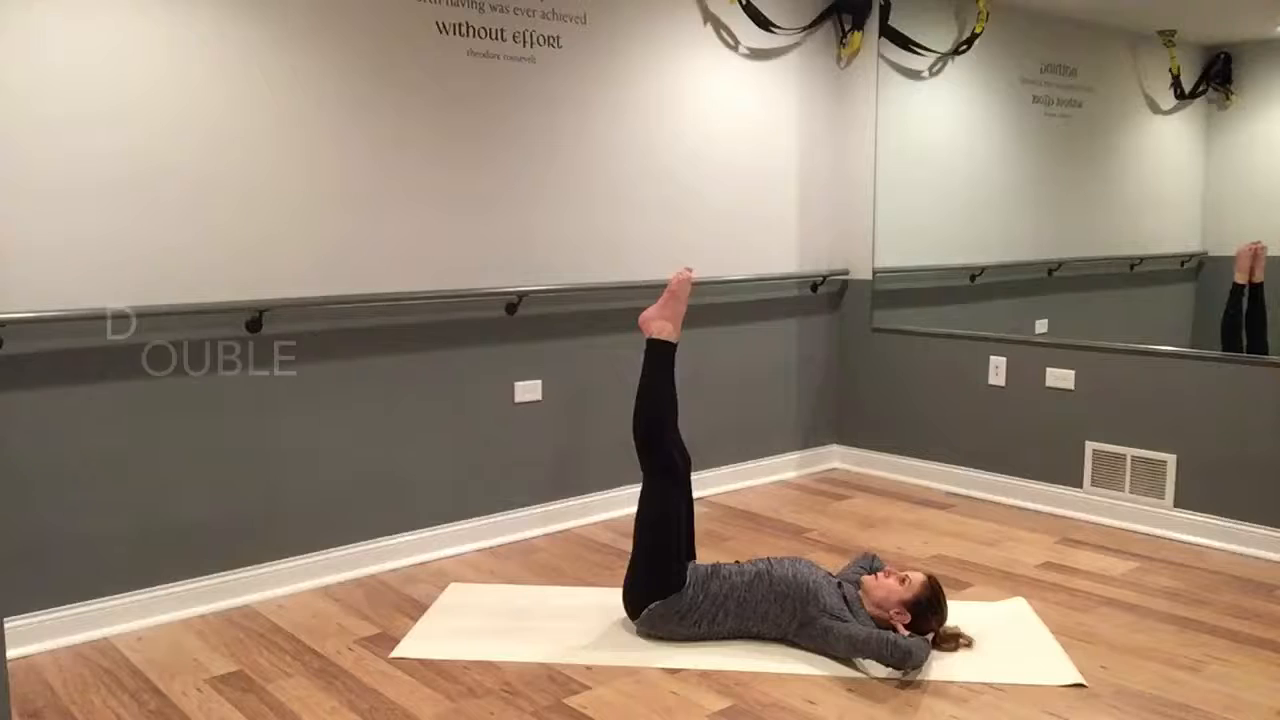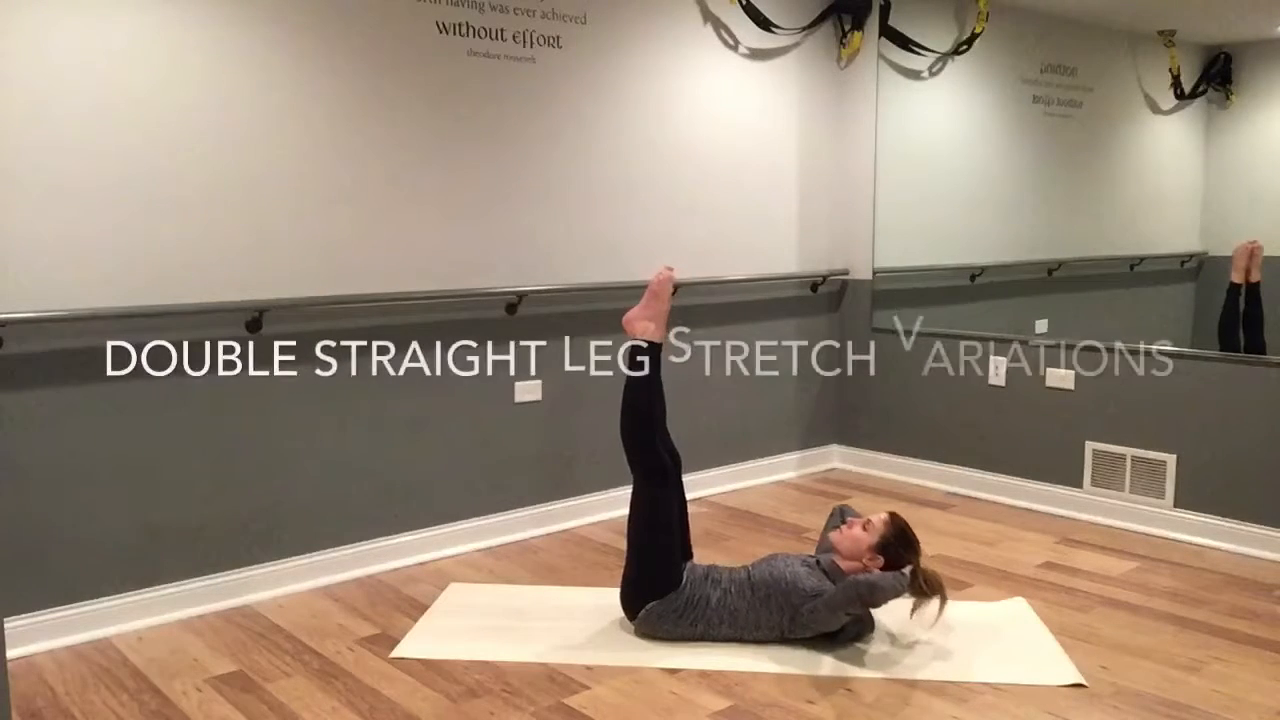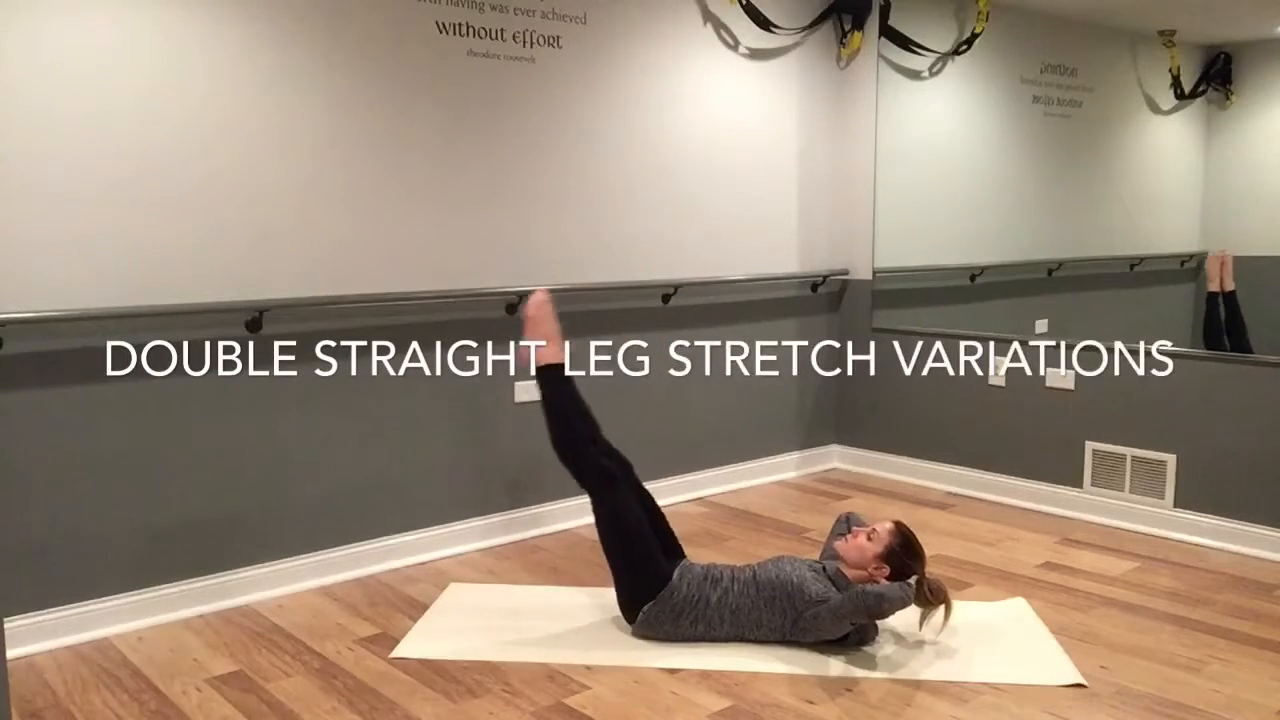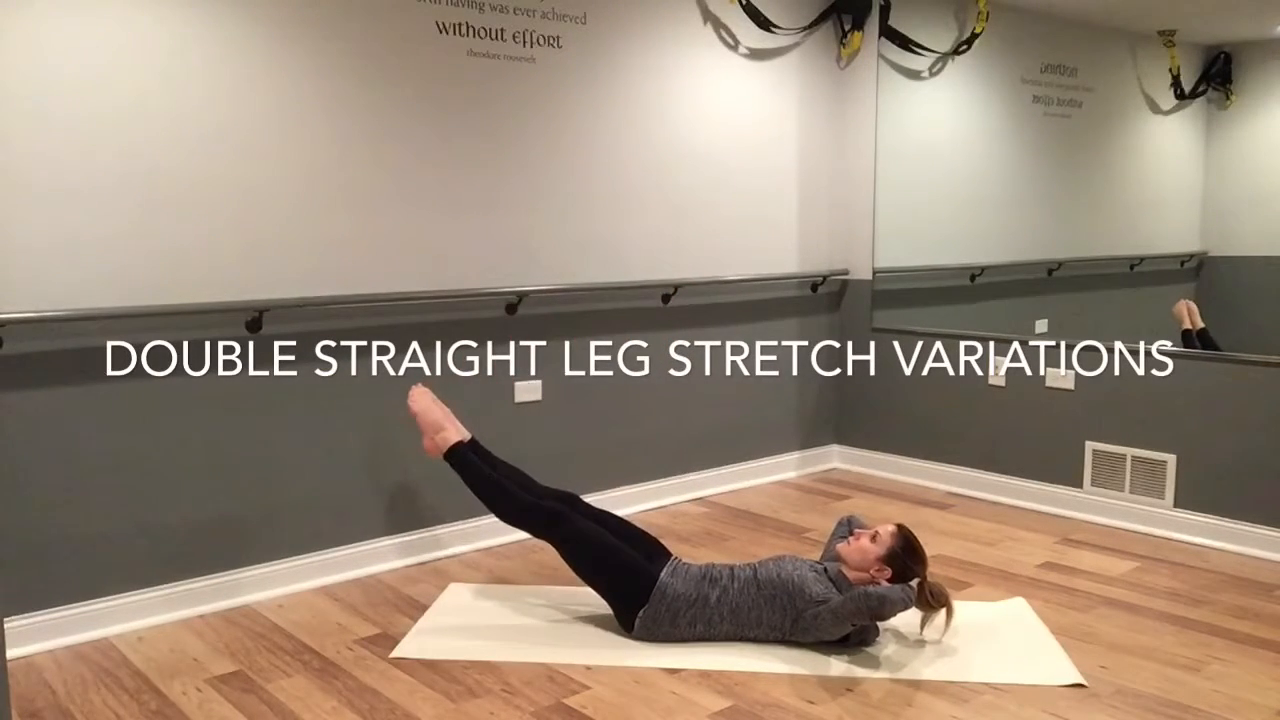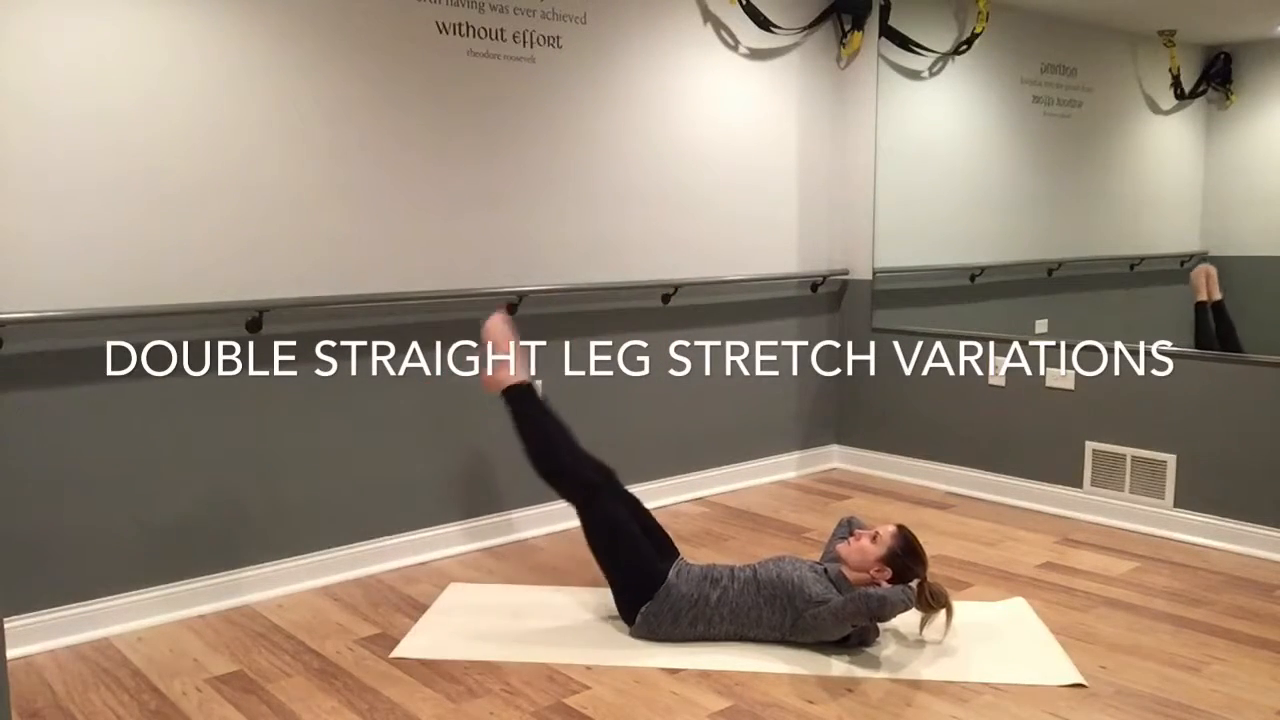
dt=1s
person 1, frame 1
left shoulder: (842, 625)
right shoulder: (847, 593)
left elbow: (905, 653)
right elbow: (869, 557)
left wrist: (921, 637)
left hip: (663, 604)
right hip: (687, 591)
left knee: (664, 469)
left ankle: (663, 337)
right ankle: (662, 335)
person 1, frame 2
left shoulder: (830, 605)
right shoulder: (828, 569)
left elbow: (868, 587)
right elbow: (841, 511)
left wrist: (904, 578)
left hip: (660, 604)
right hip: (683, 590)
left knee: (655, 470)
left ankle: (647, 338)
person 1, frame 3
left shoulder: (832, 609)
right shoulder: (832, 573)
left elbow: (877, 599)
right elbow: (847, 518)
left wrist: (909, 588)
right wrist: (896, 556)
left hip: (660, 605)
right hip: (683, 584)
left knee: (605, 479)
right knee: (617, 472)
left ankle: (549, 364)
right ankle: (550, 365)
person 1, frame 4
left shoulder: (832, 613)
right shoulder: (833, 575)
left elbow: (876, 600)
right elbow: (845, 520)
left wrist: (909, 591)
left hip: (660, 607)
right hip: (678, 581)
left knee: (553, 519)
right knee: (568, 505)
left ankle: (453, 445)
right ankle: (459, 443)
person 1, frame 5
left shoulder: (834, 615)
right shoulder: (832, 578)
left elbow: (872, 603)
right elbow: (847, 522)
left wrist: (909, 595)
left hip: (660, 609)
right hip: (676, 584)
left knee: (589, 491)
right knee: (599, 482)
left ankle: (513, 381)
right ankle: (515, 381)
